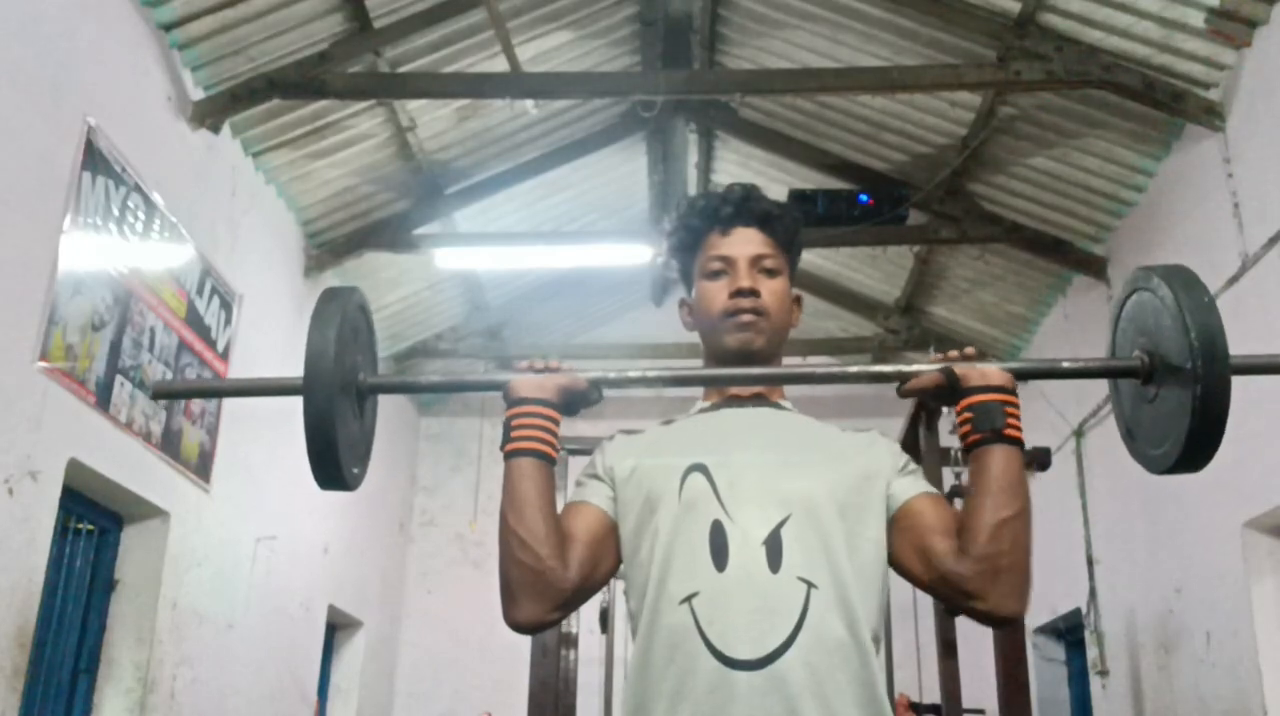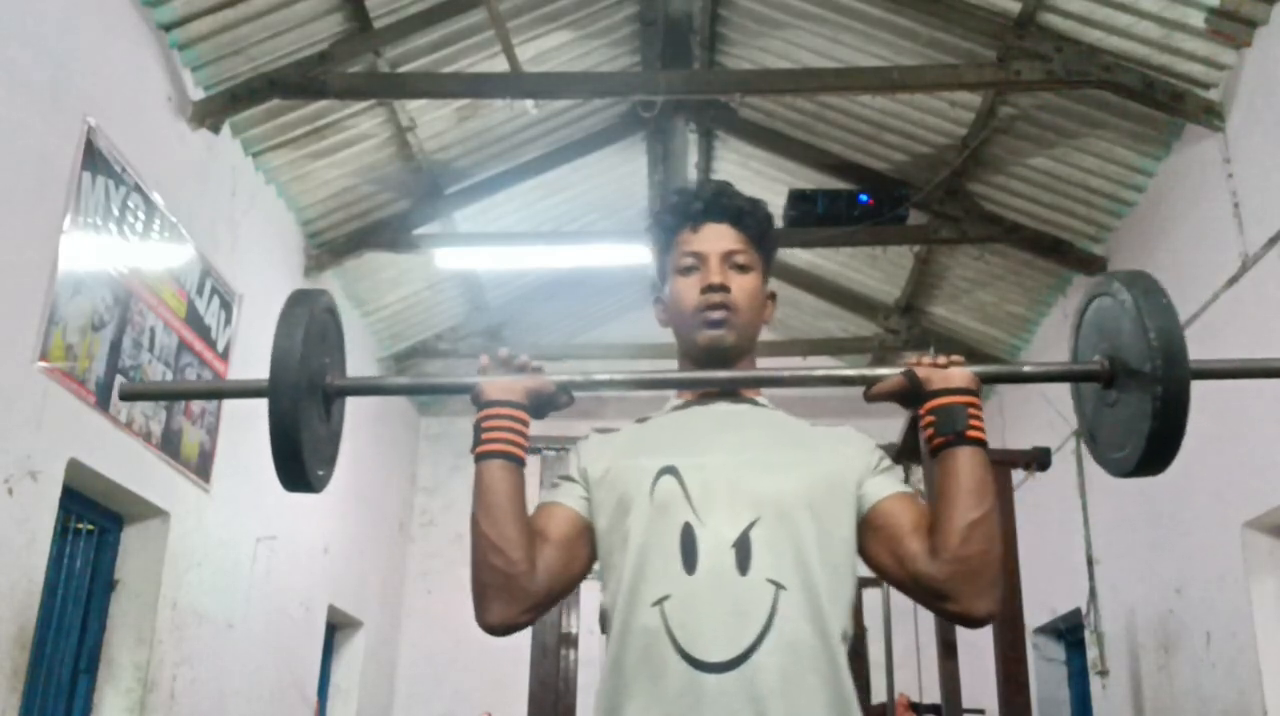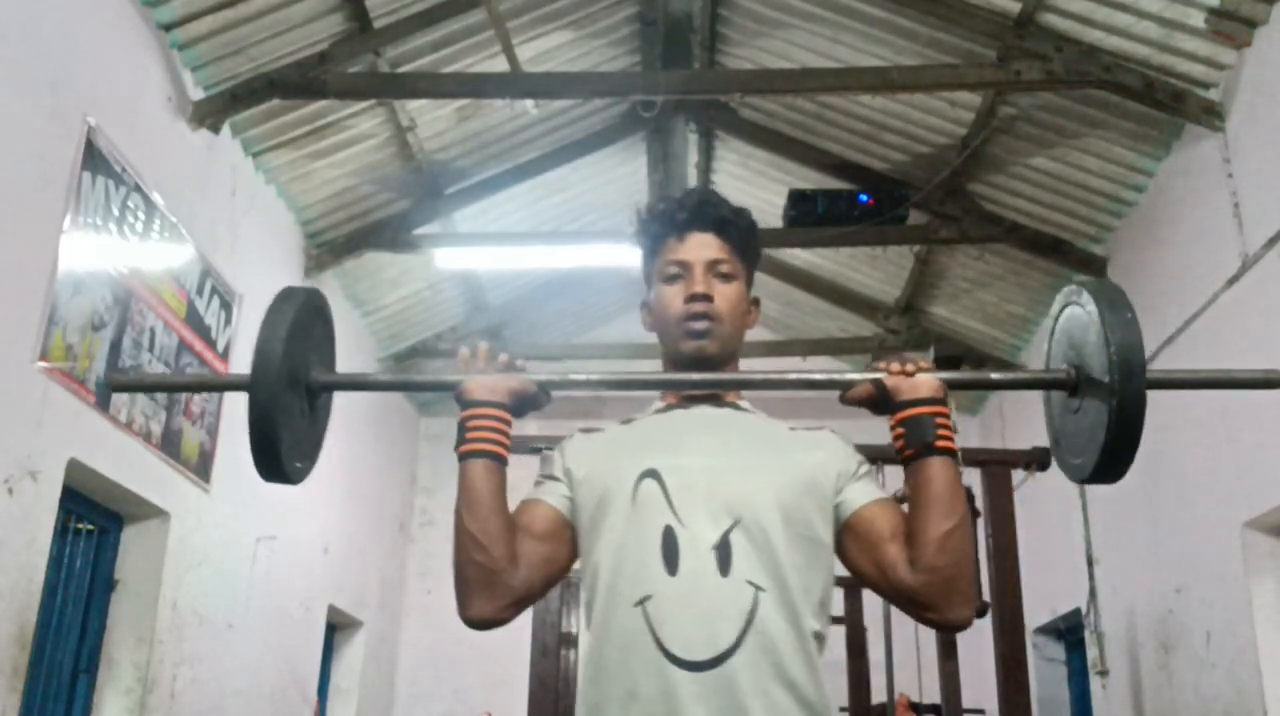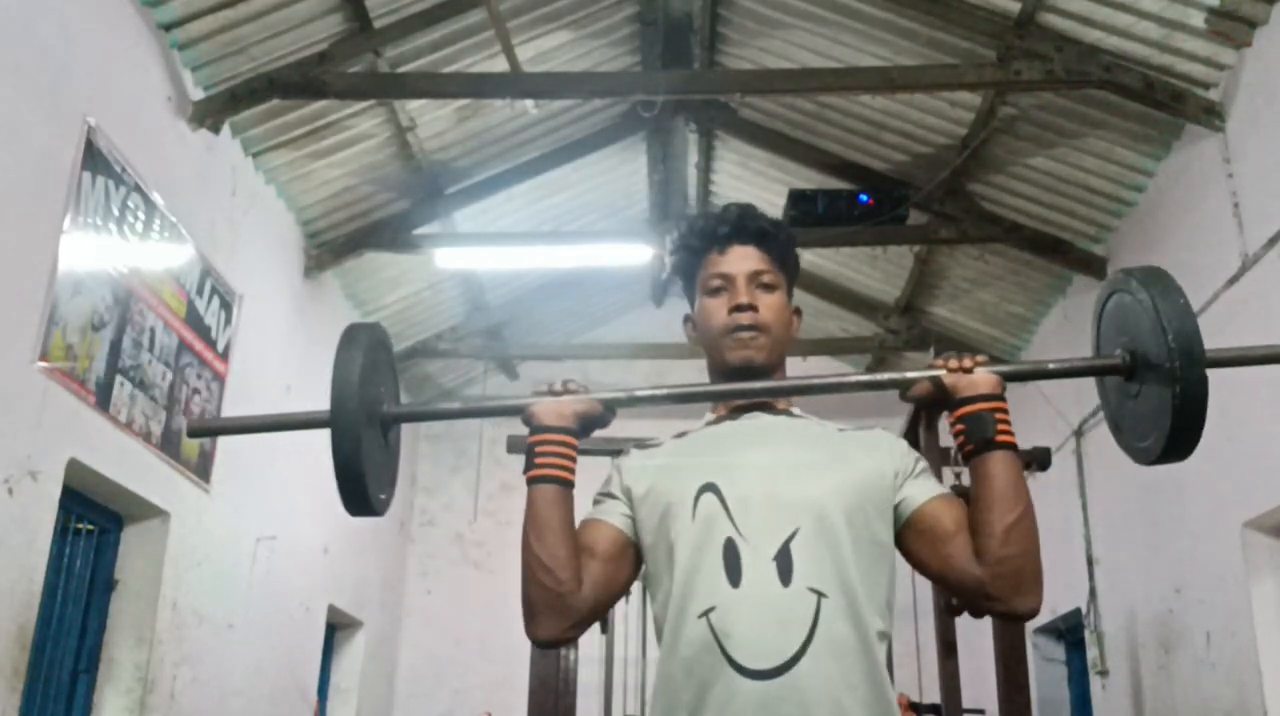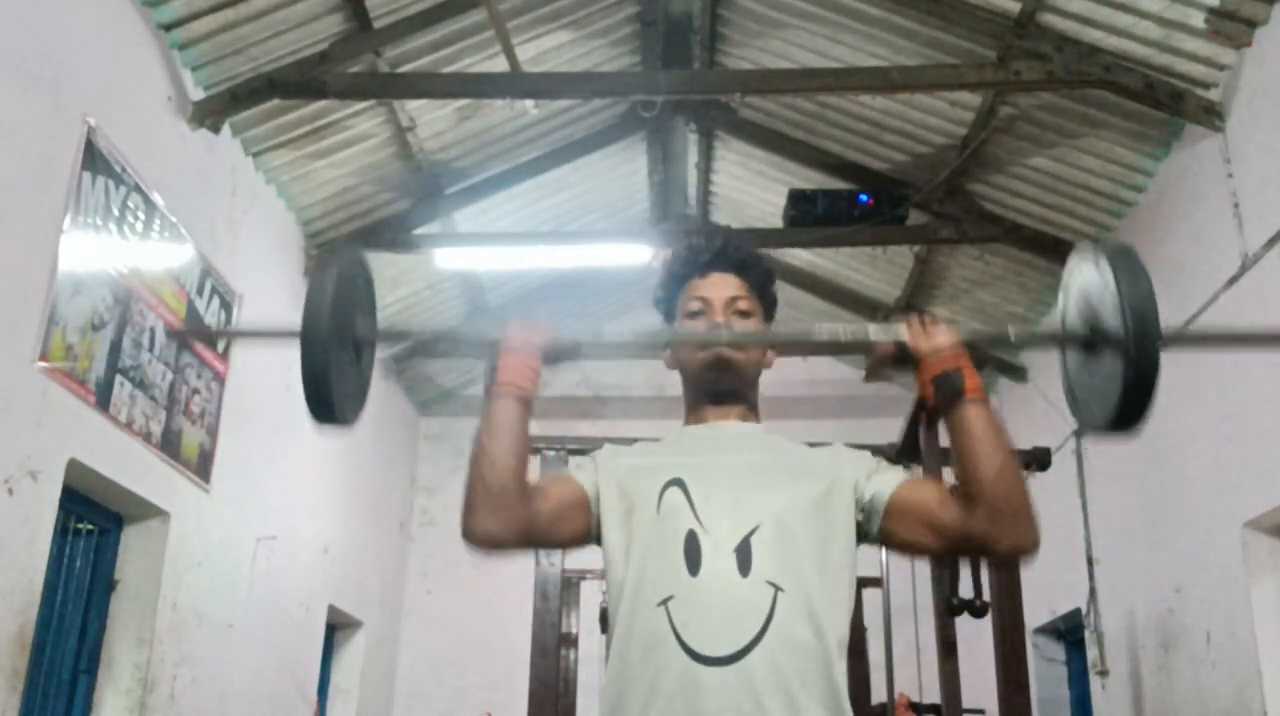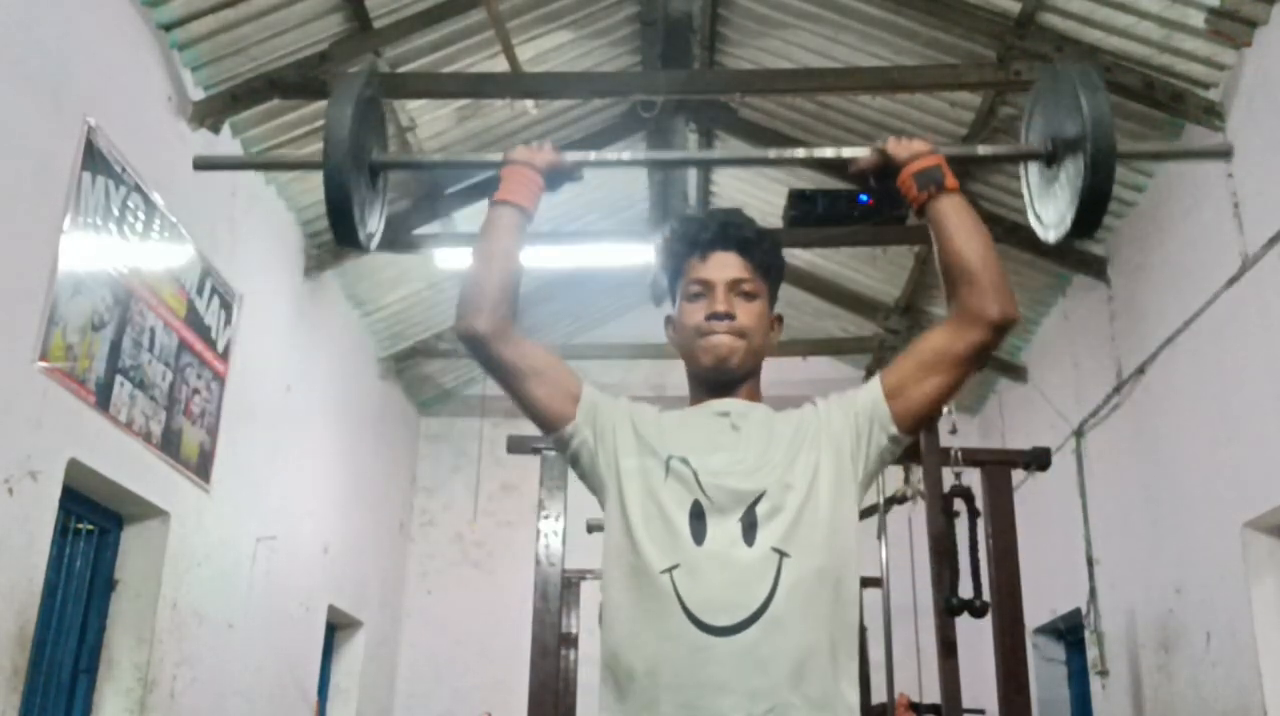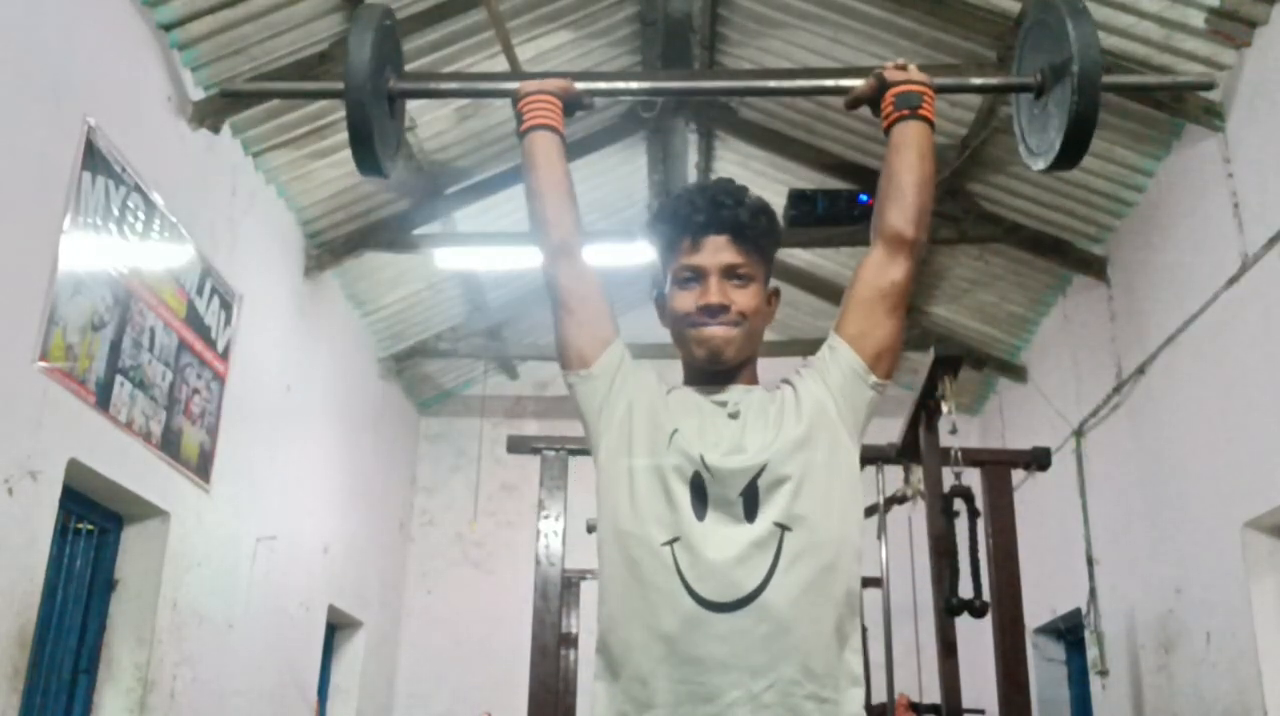
dt=0.4s
person 1, frame 1
left shoulder: (869, 457)
right shoulder: (627, 459)
left elbow: (991, 590)
right elbow: (535, 601)
left wrist: (989, 405)
right wrist: (531, 418)
person 1, frame 2
left shoulder: (843, 452)
right shoulder: (603, 457)
left elbow: (966, 592)
right elbow: (506, 602)
left wrist: (954, 410)
right wrist: (501, 419)
person 1, frame 3
left shoulder: (821, 456)
right shoulder: (586, 456)
left elbow: (944, 598)
right elbow: (489, 598)
left wrist: (923, 417)
right wrist: (483, 417)
person 1, frame 4
left shoulder: (876, 456)
right shoulder: (644, 472)
left elbow: (1009, 591)
right elbow: (555, 616)
left wrist: (983, 417)
right wrist: (551, 442)
person 1, frame 5
left shoulder: (838, 472)
right shoulder: (618, 472)
left elbow: (1006, 533)
right elbow: (493, 523)
left wrist: (953, 377)
right wrist: (514, 375)
person 1, frame 6
left shoulder: (836, 434)
right shoulder: (619, 436)
left elbow: (986, 313)
right elbow: (485, 328)
left wrist: (929, 179)
right wrist: (519, 185)
person 1, frame 7
left shoulder: (824, 406)
right shoulder: (626, 409)
left elbow: (898, 240)
right elbow: (562, 252)
left wrist: (908, 106)
right wrist: (541, 114)
